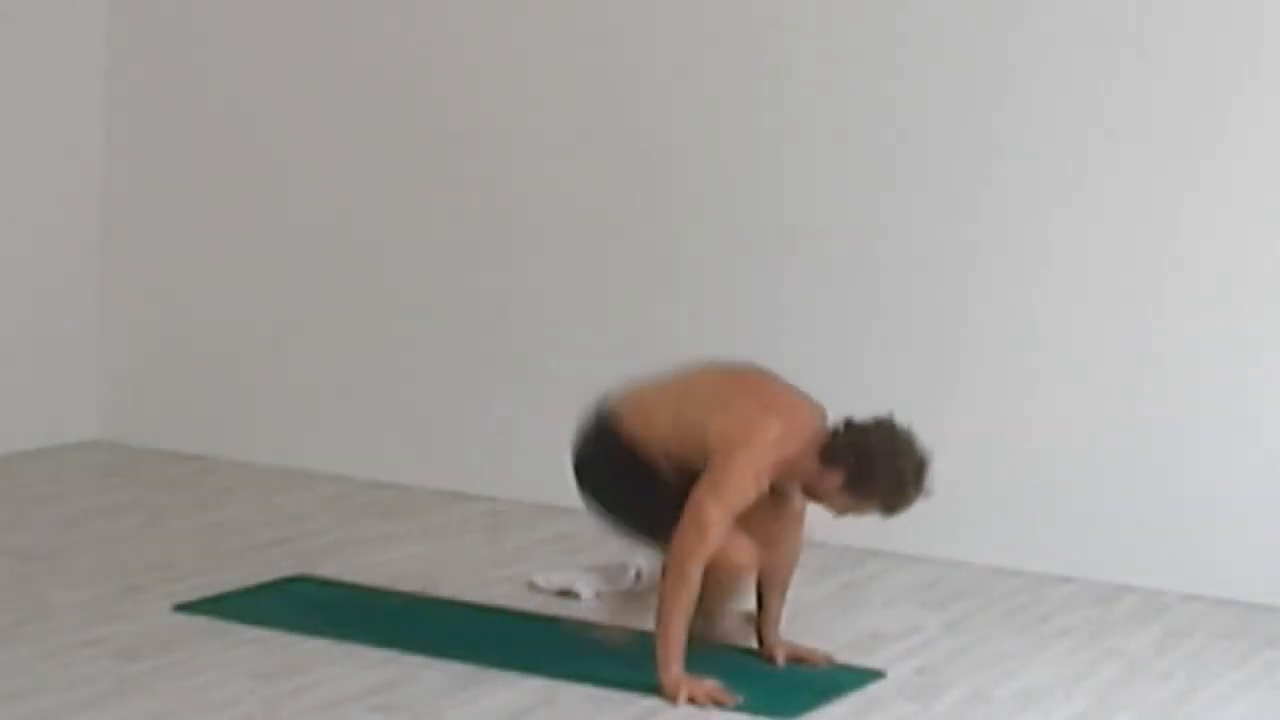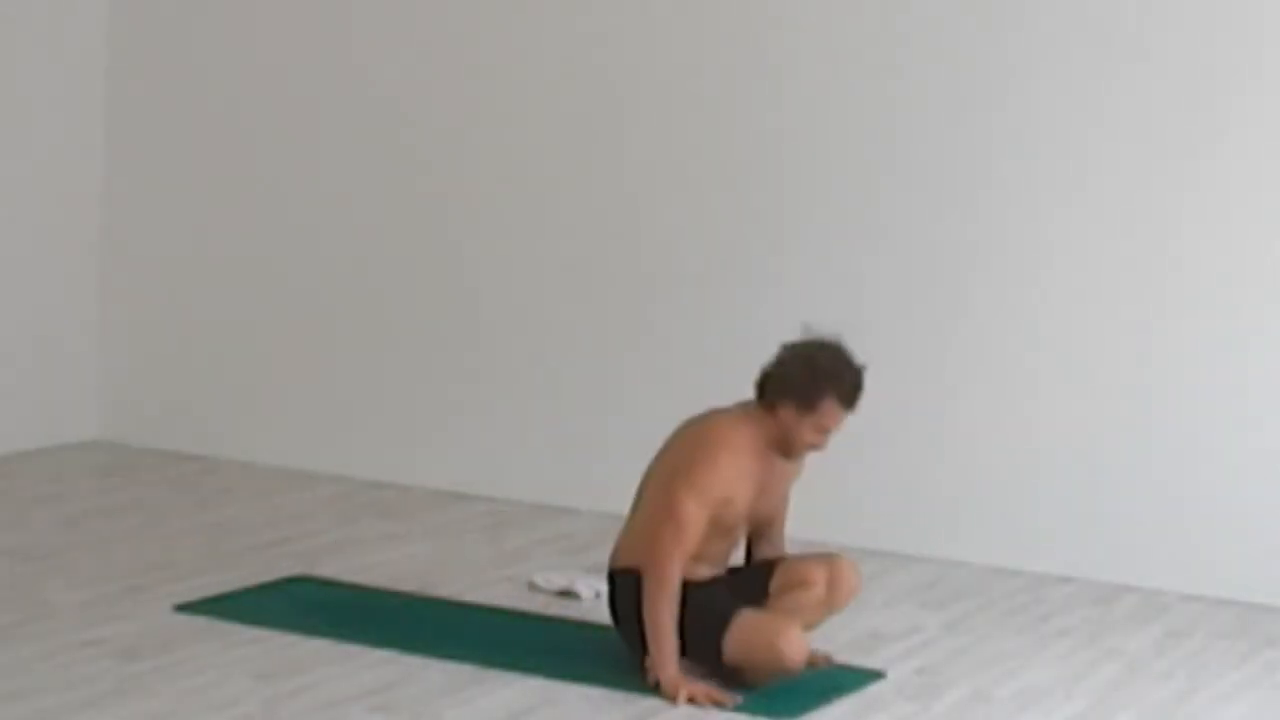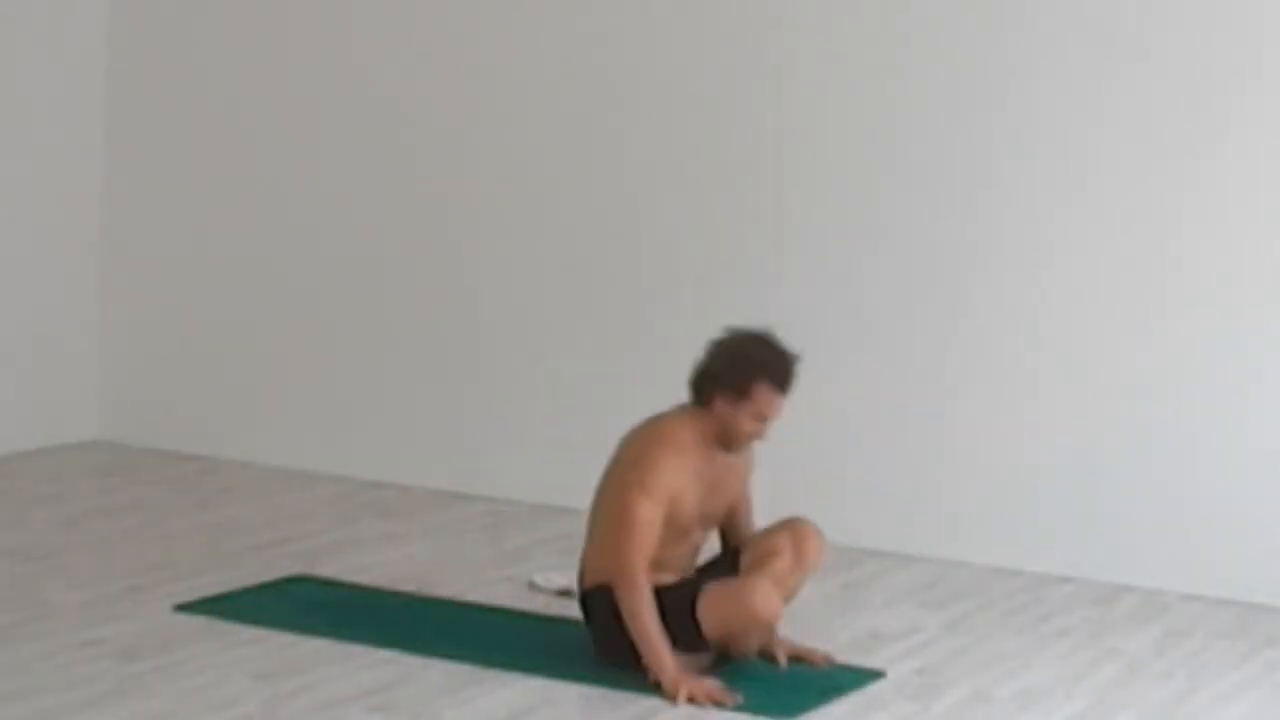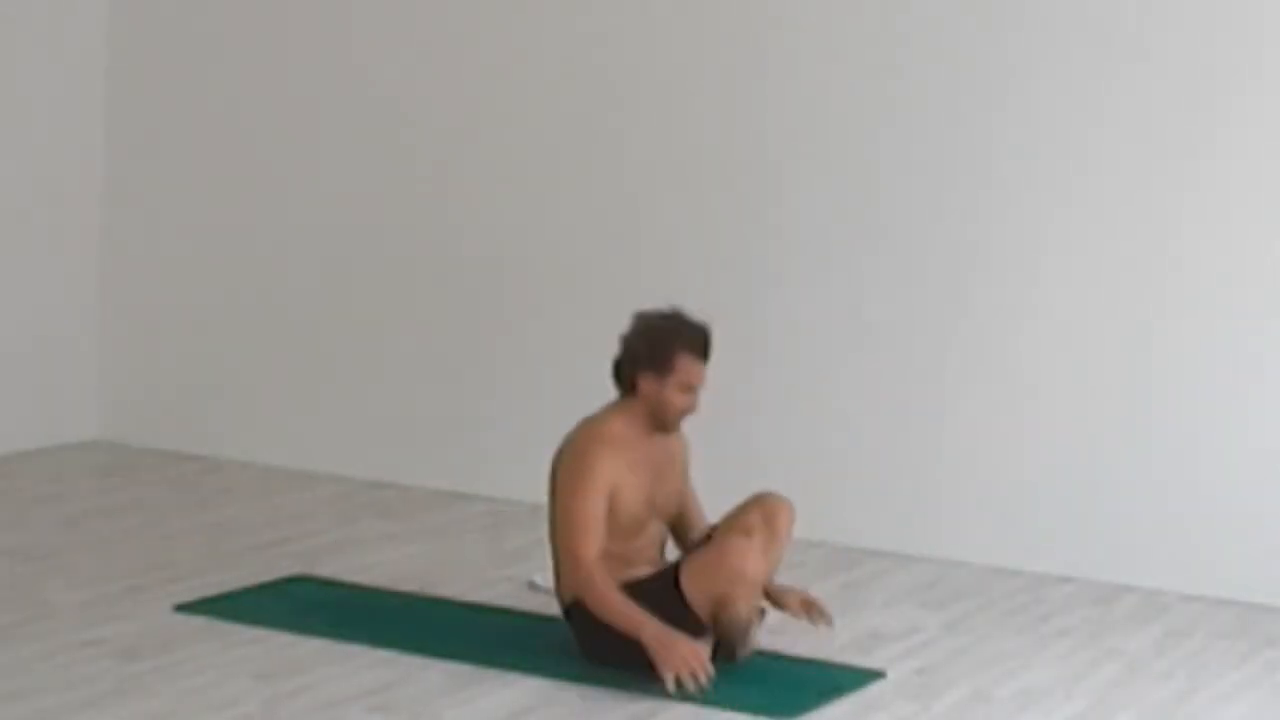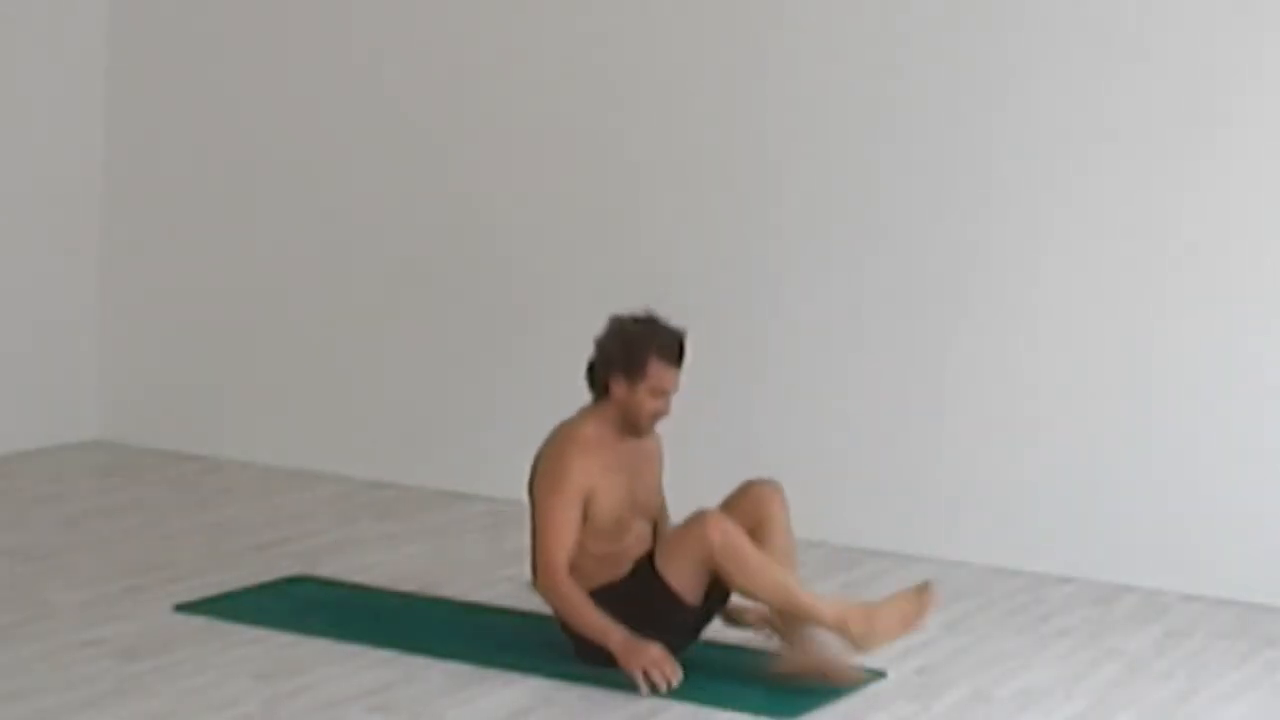
dt=0.4s
person 1, frame 1
left shoulder: (816, 438)
right shoulder: (758, 453)
left elbow: (783, 538)
right elbow: (689, 558)
left wrist: (769, 635)
right wrist: (673, 675)
left hip: (662, 449)
right hip: (613, 449)
right knee: (736, 558)
person 1, frame 2
left shoulder: (785, 445)
right shoulder: (718, 452)
left elbow: (766, 539)
right elbow: (662, 566)
right wrist: (669, 674)
left hip: (710, 585)
right hip: (645, 593)
left knee: (840, 579)
right knee: (785, 652)
right ankle: (689, 660)
person 1, frame 3
left shoulder: (735, 450)
right shoulder: (661, 455)
left elbow: (741, 540)
right elbow: (628, 573)
left wrist: (766, 633)
right wrist: (670, 675)
left hip: (680, 593)
right hip: (621, 612)
left knee: (803, 540)
right knee: (758, 601)
left ankle: (703, 645)
right ankle: (688, 659)
person 1, frame 4
left shoulder: (670, 441)
right shoulder: (596, 451)
left elbow: (695, 536)
right elbow: (582, 571)
left wrist: (768, 590)
right wrist: (656, 635)
left hip: (658, 594)
right hip: (608, 622)
left knee: (773, 512)
right knee: (738, 558)
left ankle: (705, 641)
right ankle: (728, 647)
person 1, frame 5
left shoulder: (646, 442)
right shoulder: (571, 457)
right elbow: (550, 577)
left wrist: (724, 605)
right wrist: (624, 644)
left hip: (658, 600)
right hip: (607, 625)
left knee: (762, 496)
right knee: (710, 527)
left ankle: (797, 647)
right ankle: (845, 620)
